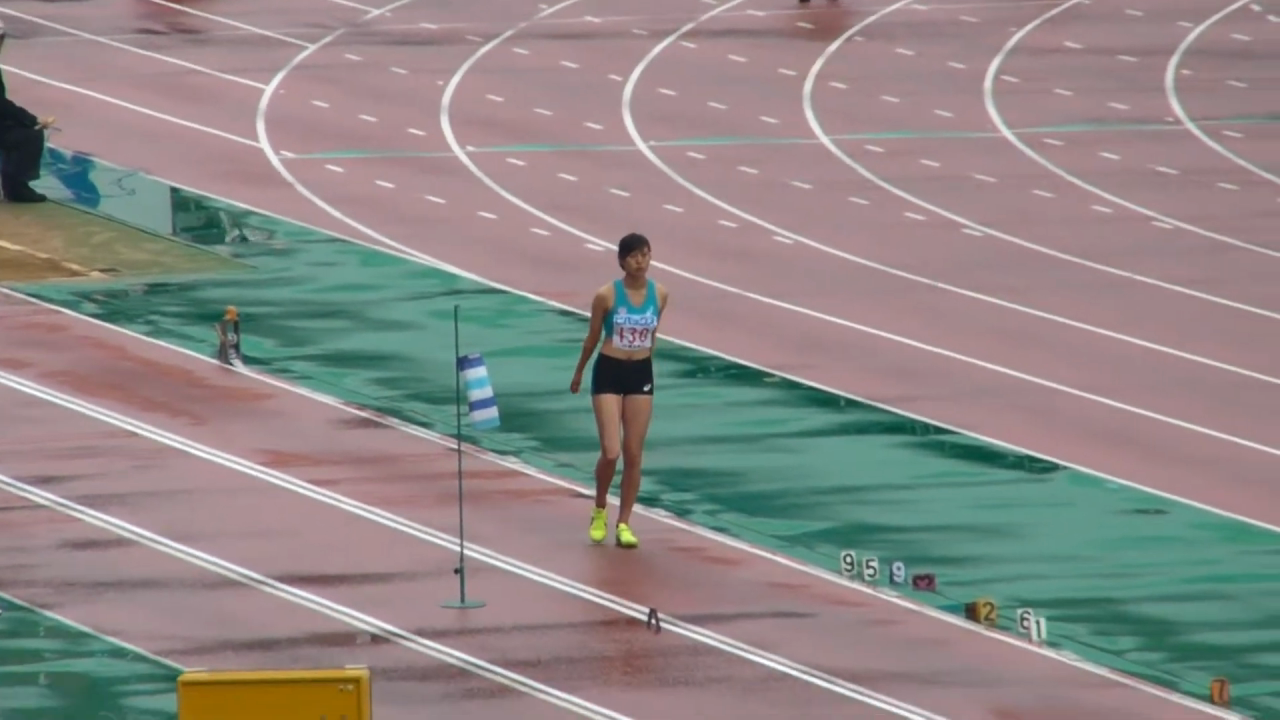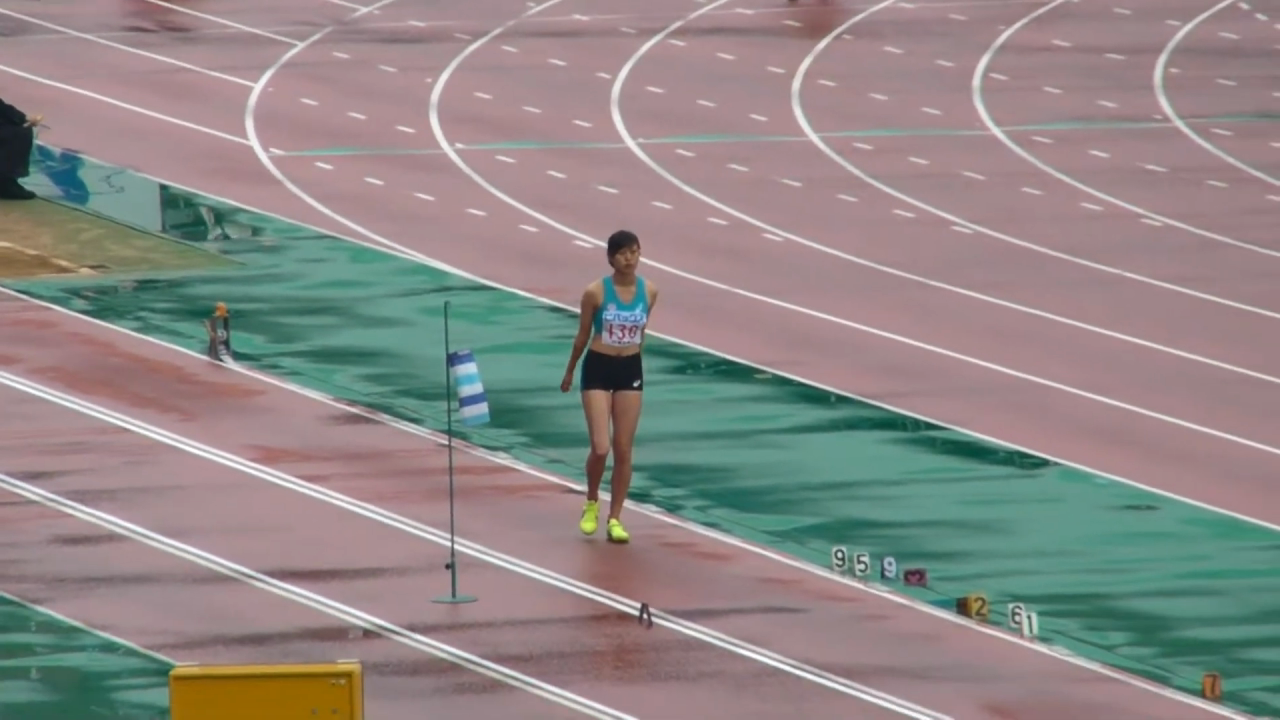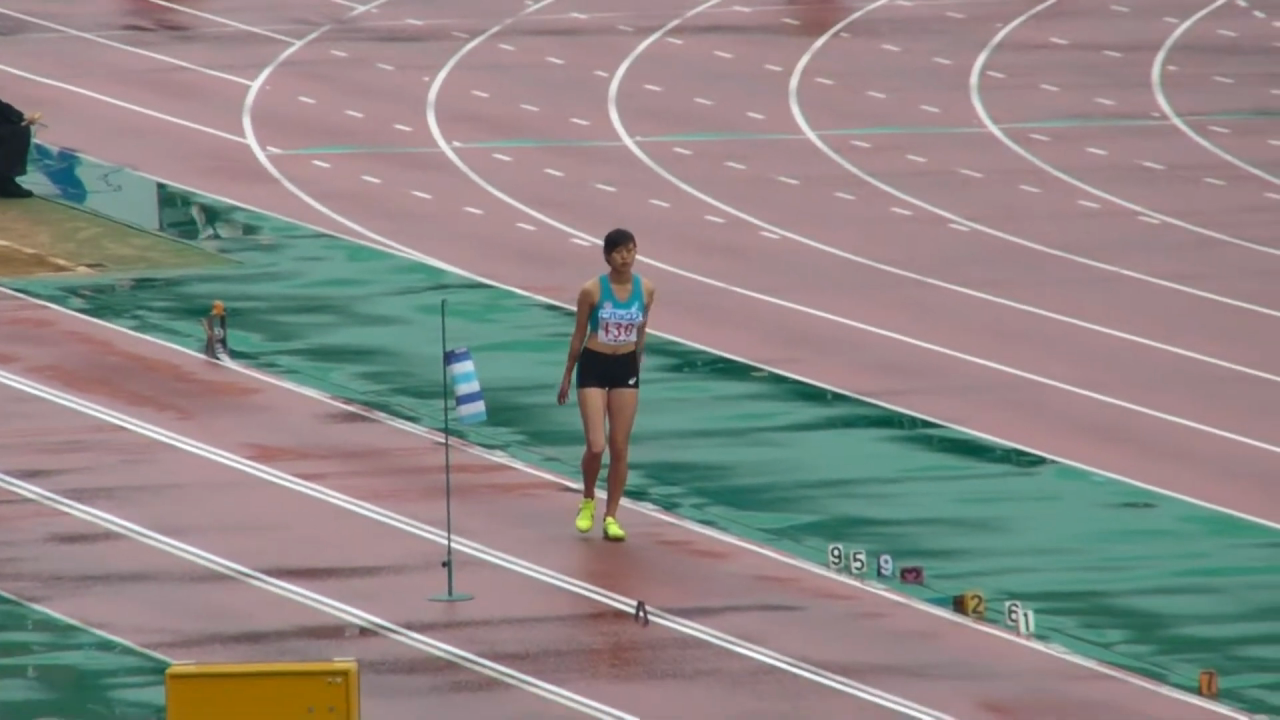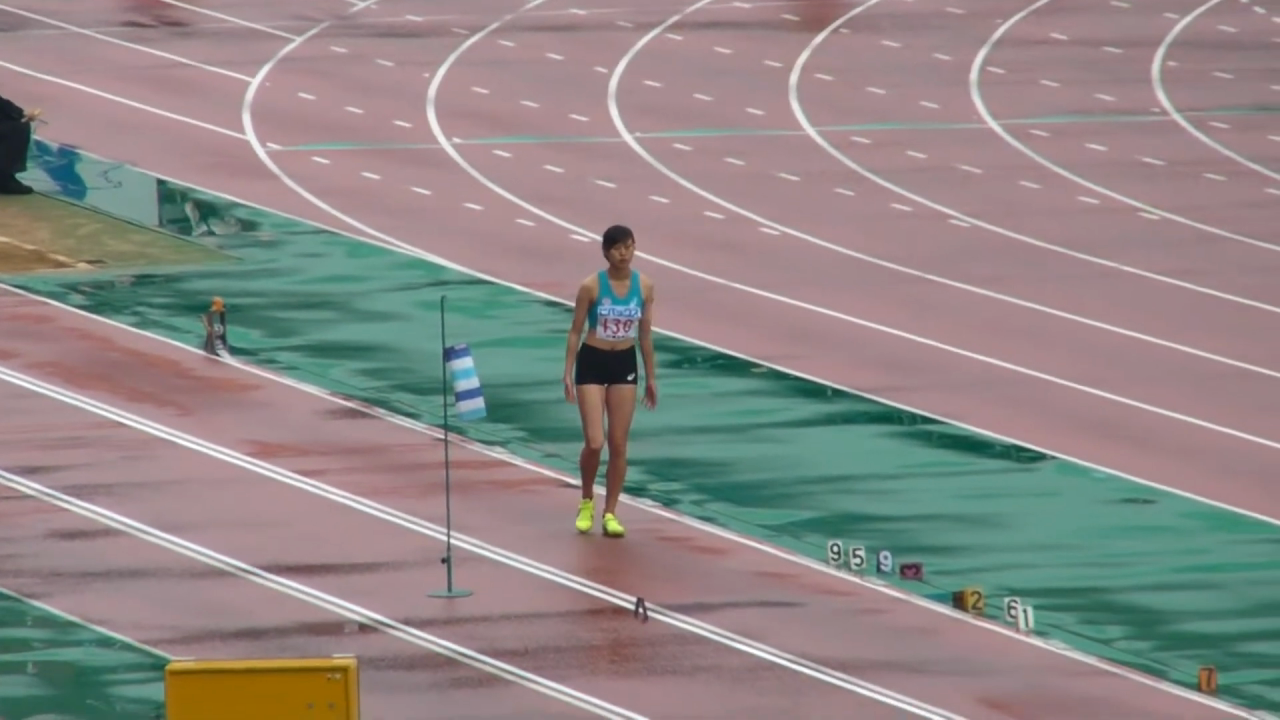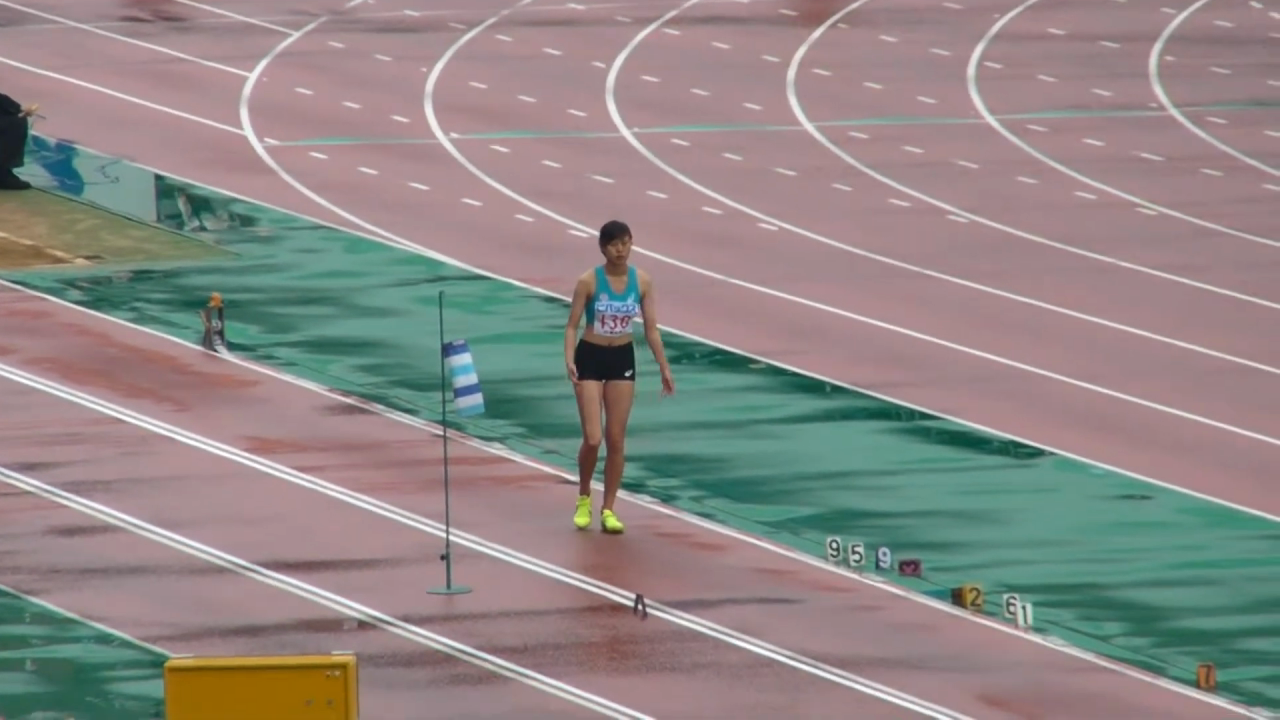
dt=0.1s
person 1, frame 1
left shoulder: (660, 294)
right shoulder: (606, 295)
right elbow: (592, 338)
right wrist: (578, 373)
left hip: (641, 373)
right hip: (609, 372)
left knee: (634, 453)
right knee: (611, 452)
left ankle: (624, 523)
right ankle: (599, 510)
person 1, frame 2
left shoulder: (649, 291)
right shoulder: (595, 292)
right elbow: (582, 335)
right wrist: (568, 373)
left hip: (630, 370)
right hip: (597, 368)
left knee: (624, 449)
right knee: (600, 447)
left ankle: (615, 518)
right ankle: (591, 503)
person 1, frame 3
left shoulder: (646, 289)
right shoulder: (591, 290)
left elbow: (641, 335)
right elbow: (579, 336)
left wrist: (636, 367)
right wrist: (566, 377)
left hip: (626, 367)
right hip: (593, 366)
left knee: (620, 447)
right knee: (596, 445)
left ankle: (611, 516)
right ankle: (588, 501)
person 1, frame 4
left shoulder: (644, 286)
right shoulder: (590, 285)
left elbow: (645, 334)
right elbow: (576, 330)
left wrist: (651, 378)
right wrist: (568, 374)
left hip: (625, 363)
right hip: (592, 362)
left knee: (619, 444)
right knee: (593, 442)
left ankle: (610, 512)
right ankle: (586, 501)
person 1, frame 5
left shoulder: (642, 281)
right shoulder: (588, 281)
left elbow: (651, 328)
right elbow: (572, 325)
left wrist: (664, 368)
right wrist: (569, 360)
left hip: (623, 358)
right hip: (590, 357)
left knee: (616, 439)
right knee: (592, 438)
left ankle: (608, 508)
right ankle: (584, 498)
